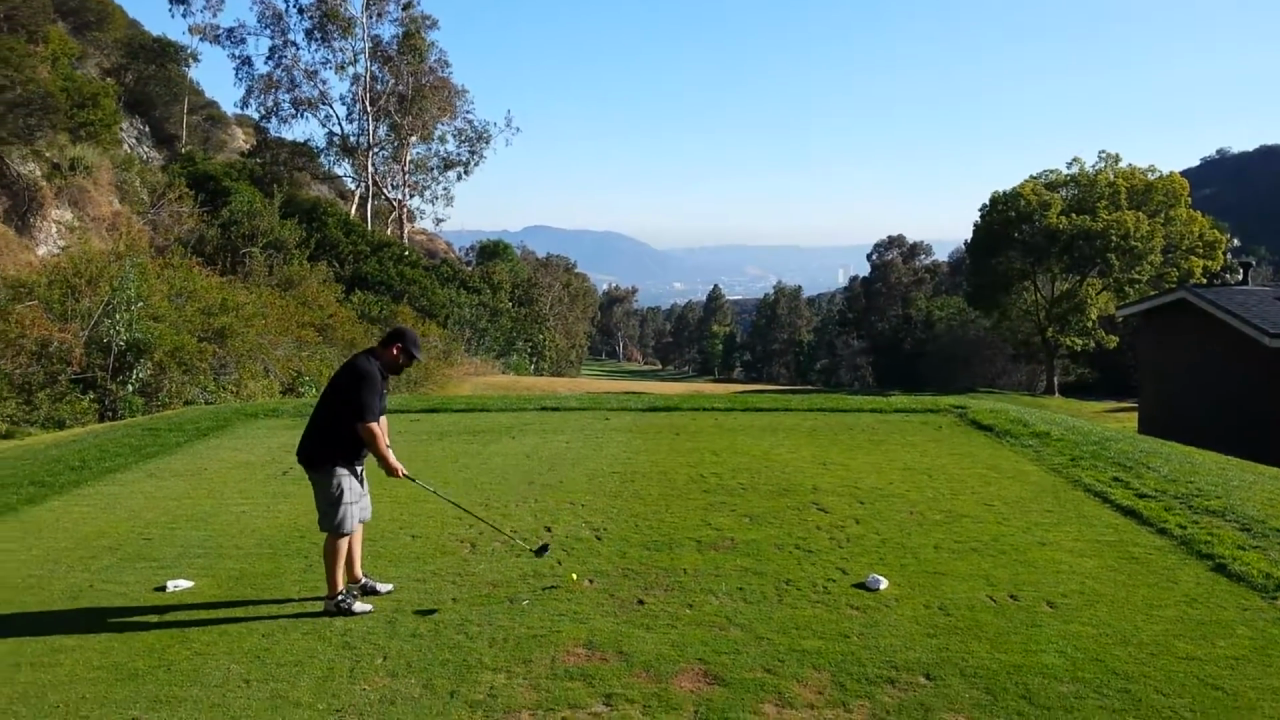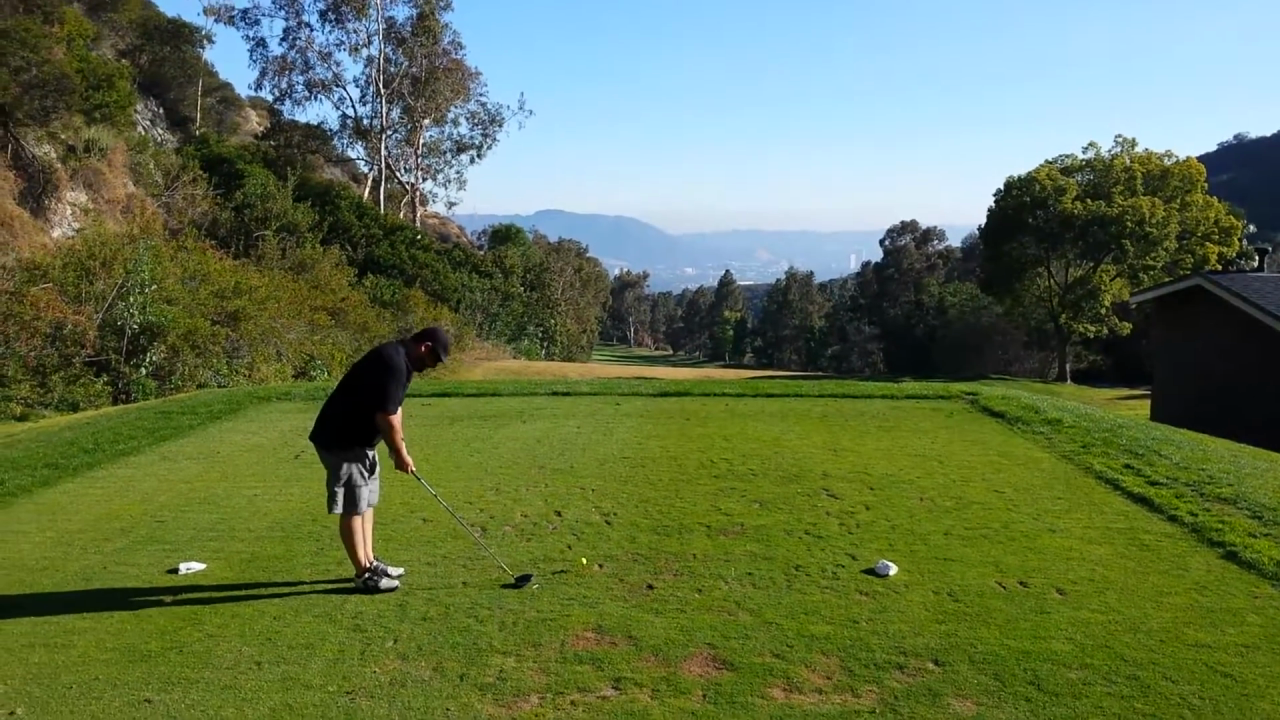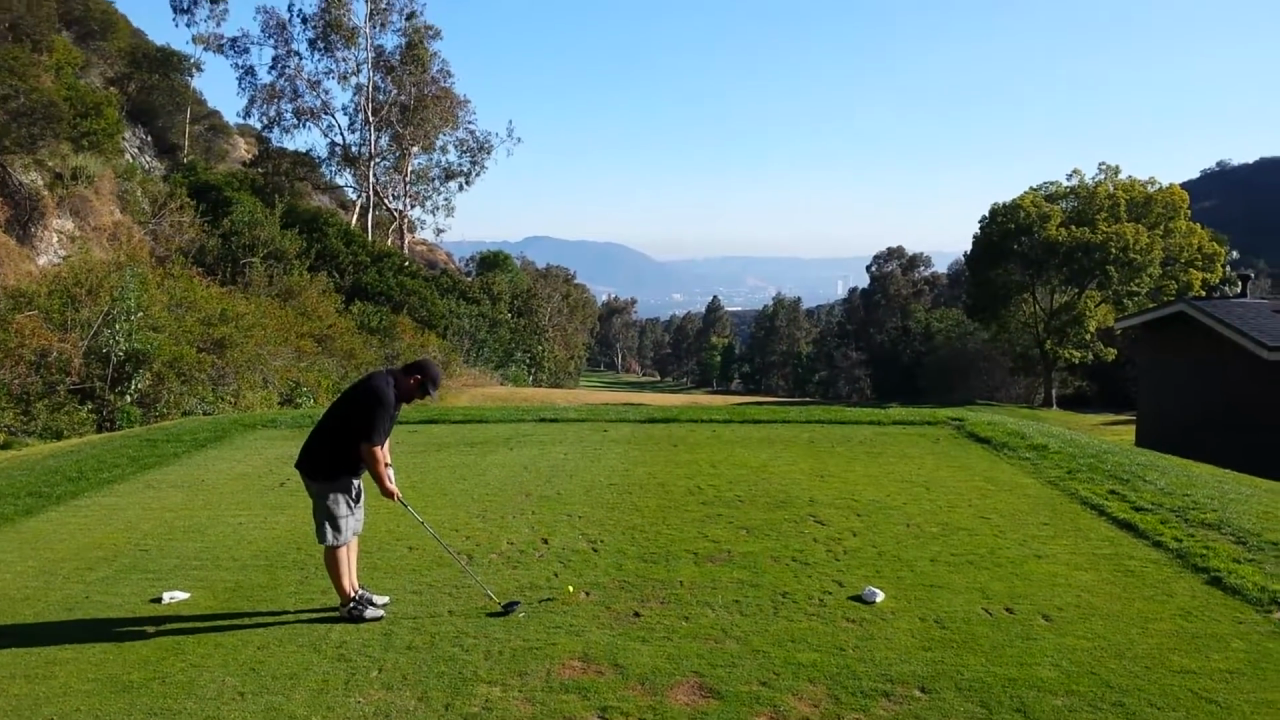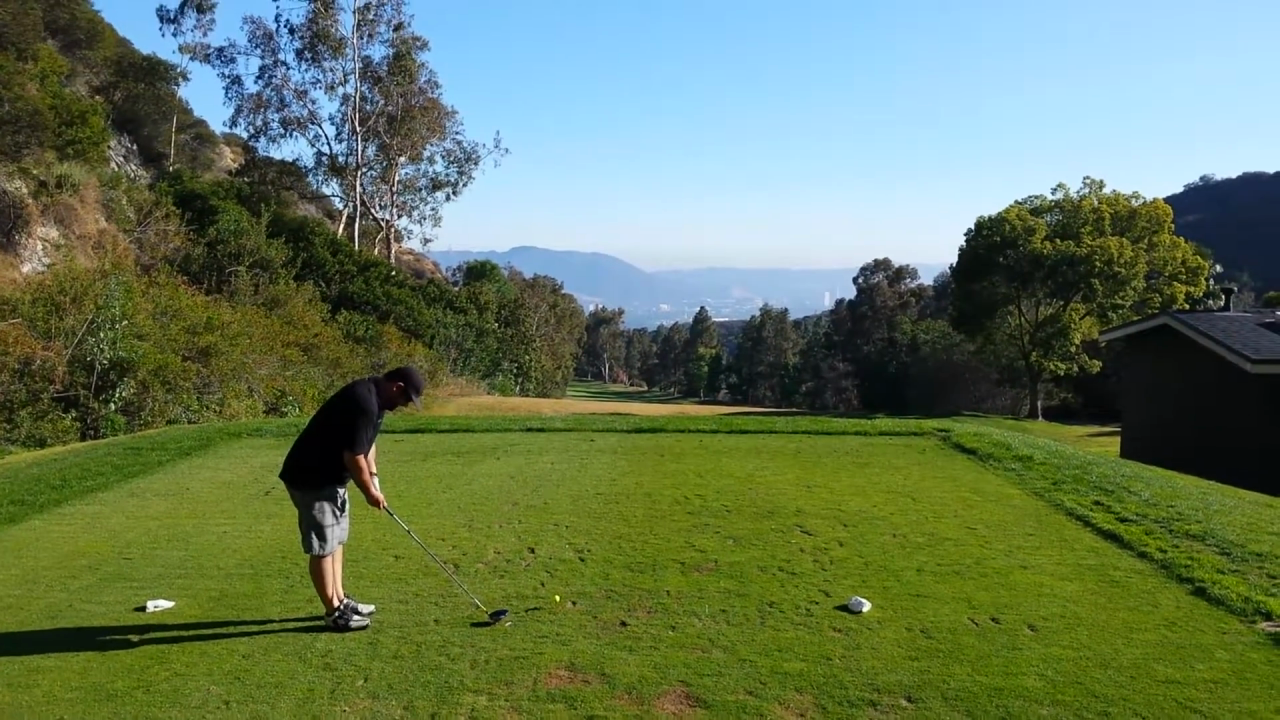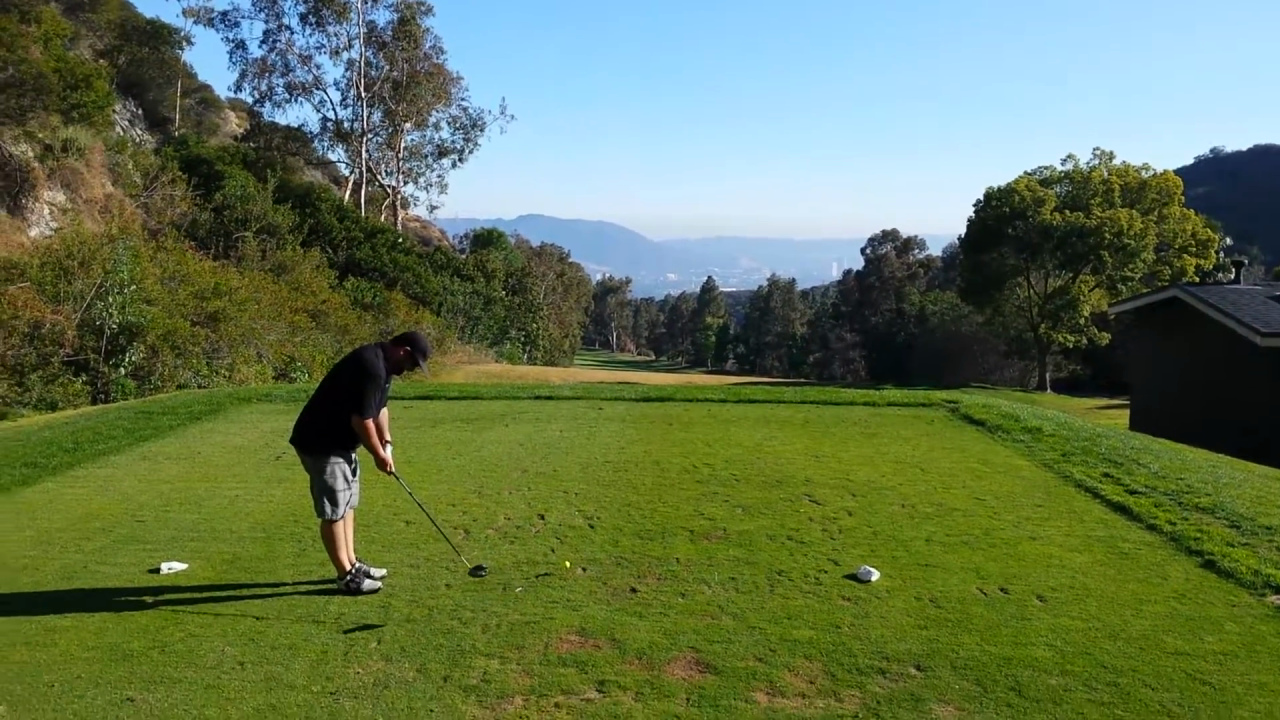
dt=0.4s
person 1, frame 1
left shoulder: (377, 370)
right shoulder: (365, 372)
left elbow: (378, 416)
right elbow: (367, 427)
left wrist: (387, 450)
right wrist: (388, 461)
left hip: (347, 456)
right hip: (328, 458)
left knee: (357, 518)
right knee: (341, 526)
left ankle: (356, 580)
right ankle: (335, 597)
person 1, frame 2
left shoulder: (400, 358)
right shoulder: (392, 363)
left elbow: (394, 407)
right elbow: (385, 416)
left wrist: (400, 443)
right wrist: (401, 455)
left hip: (359, 438)
right hip: (341, 440)
left knee: (366, 501)
right knee: (352, 506)
left ankle: (369, 562)
right ankle: (363, 573)
person 1, frame 3
left shoulder: (388, 386)
right shoulder: (381, 393)
left elbow: (380, 435)
right elbow: (370, 447)
left wrist: (387, 466)
right wrist: (384, 483)
left hip: (345, 466)
right hip: (327, 468)
left knee: (351, 530)
right knee: (337, 536)
left ankle: (355, 591)
right ankle: (348, 602)
person 1, frame 4
left shoulder: (372, 395)
right shoulder: (363, 402)
left elbow: (367, 442)
right elbow: (353, 455)
left wrist: (373, 476)
right wrist: (370, 491)
left hip: (330, 476)
right hip: (312, 478)
left knee: (335, 540)
right knee: (322, 546)
left ankle: (340, 600)
right ankle: (334, 612)
person 1, frame 5
left shoulder: (380, 361)
right shoulder: (371, 366)
left elbow: (379, 406)
right elbow: (361, 419)
left wrist: (386, 443)
right wrist: (379, 454)
left hip: (339, 441)
right hip: (322, 443)
left knee: (346, 504)
right knee: (333, 510)
left ankle: (351, 564)
right ankle: (346, 575)
